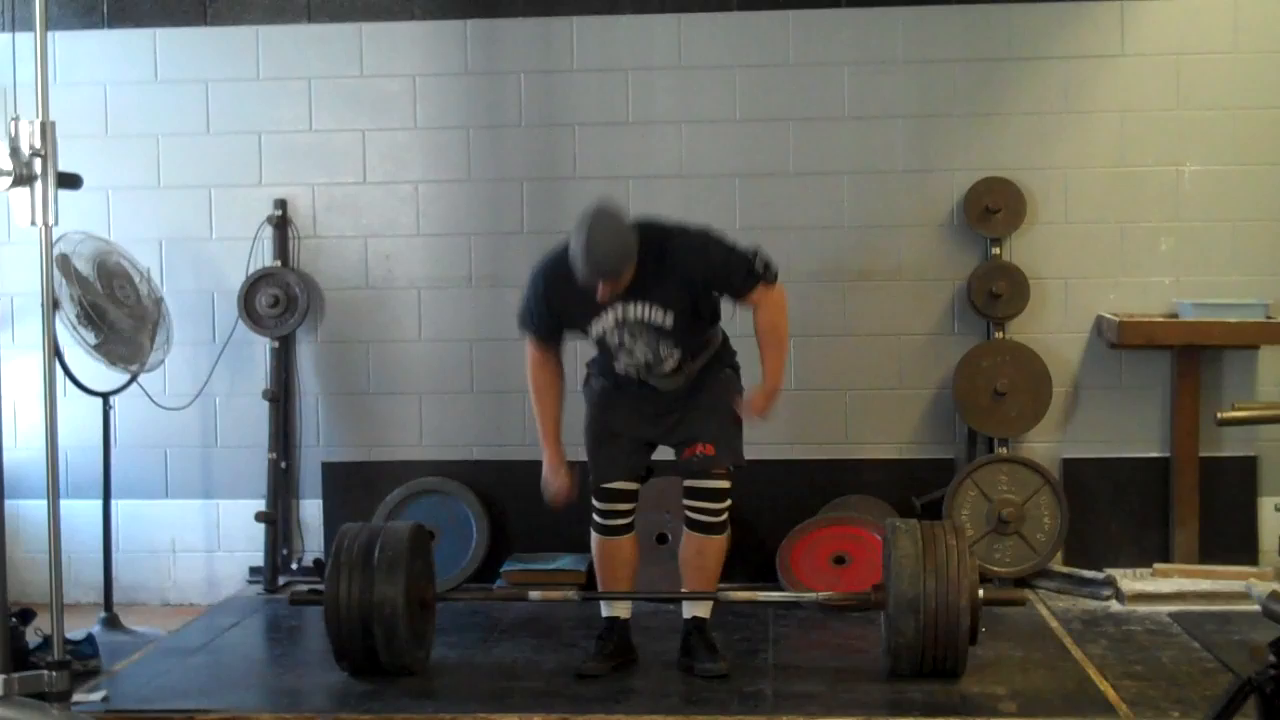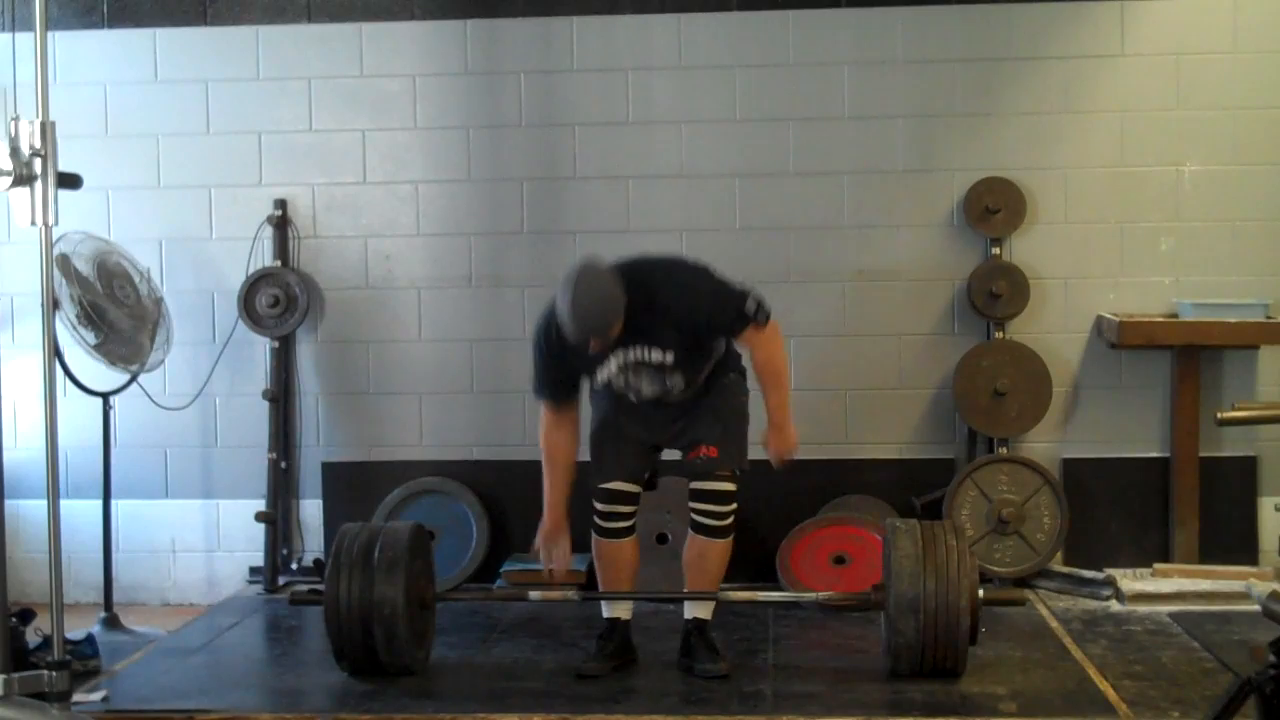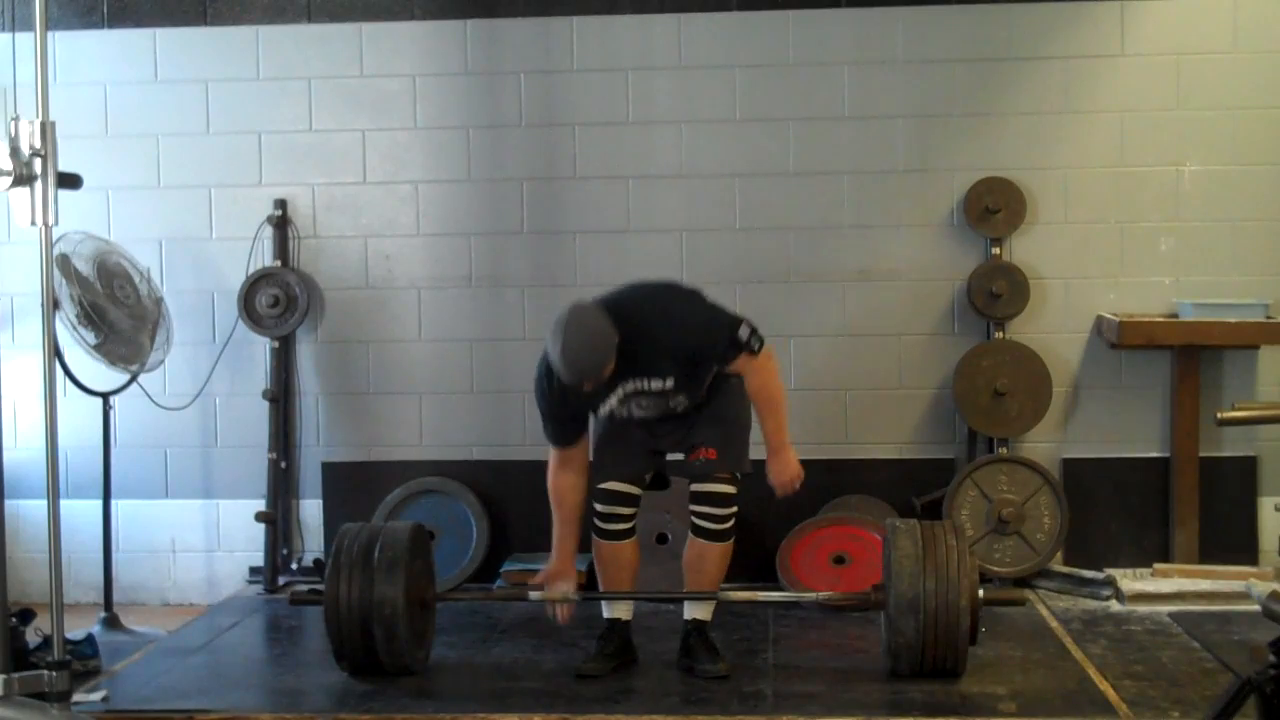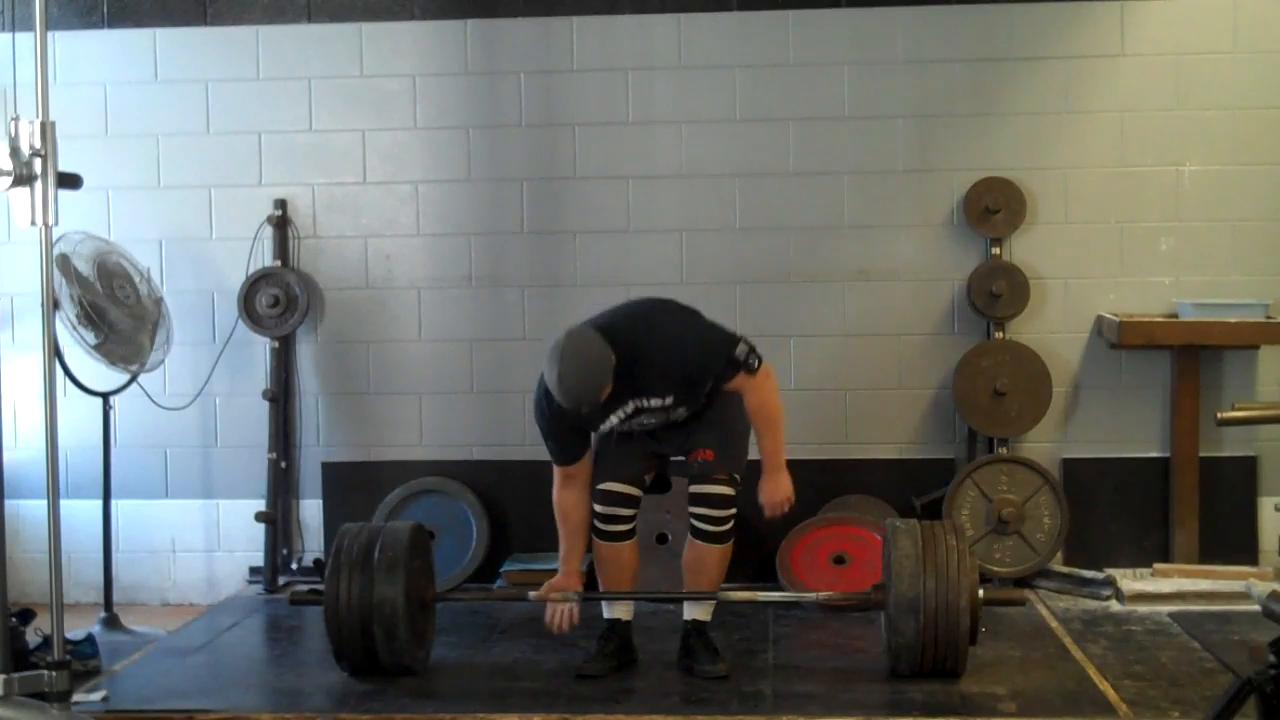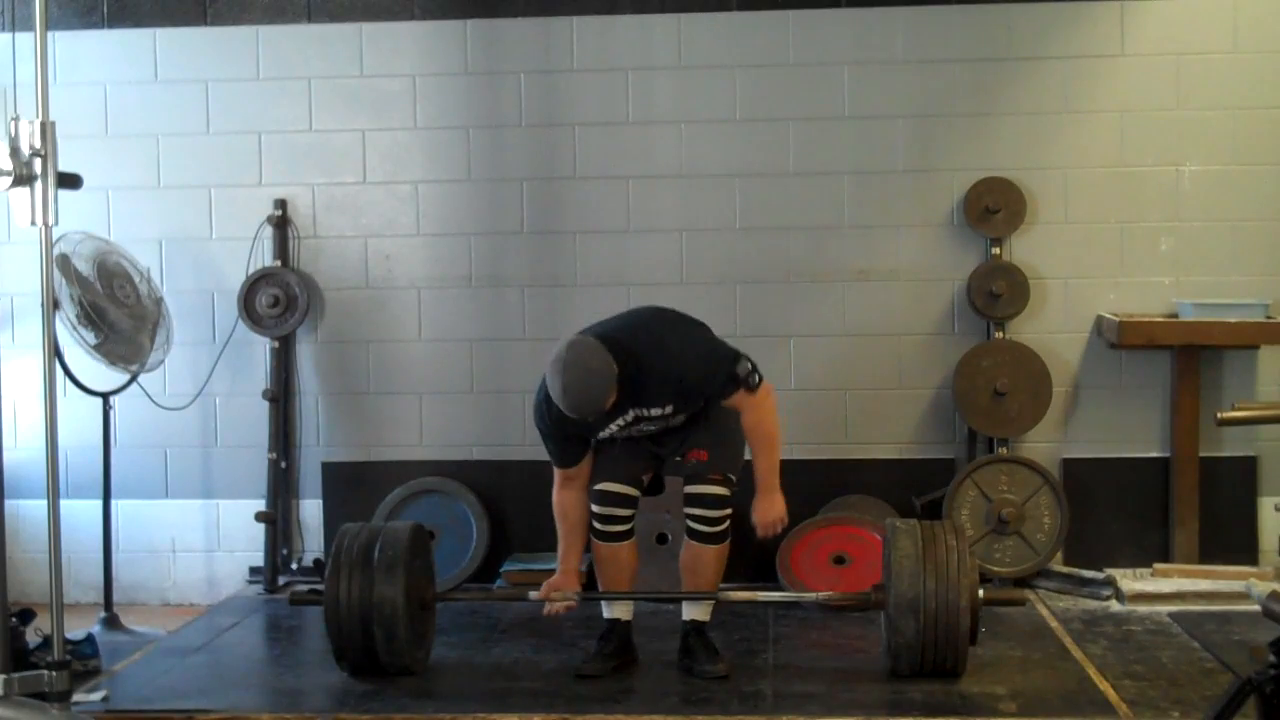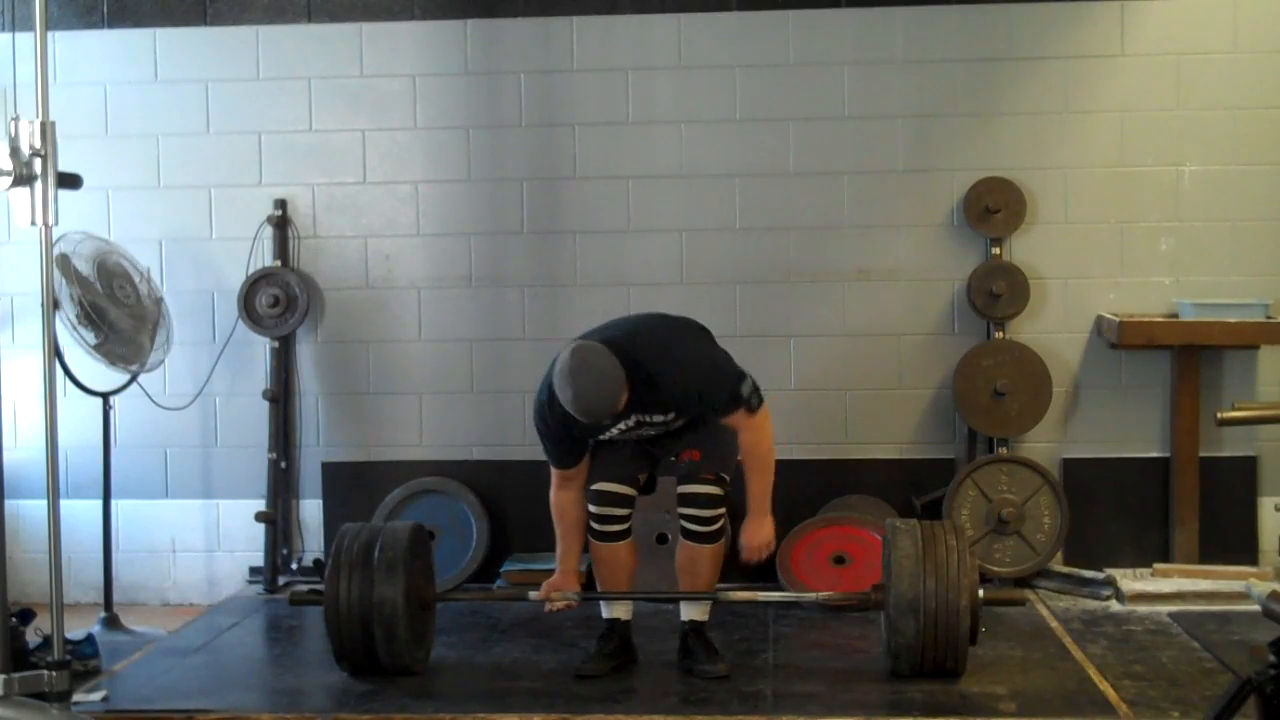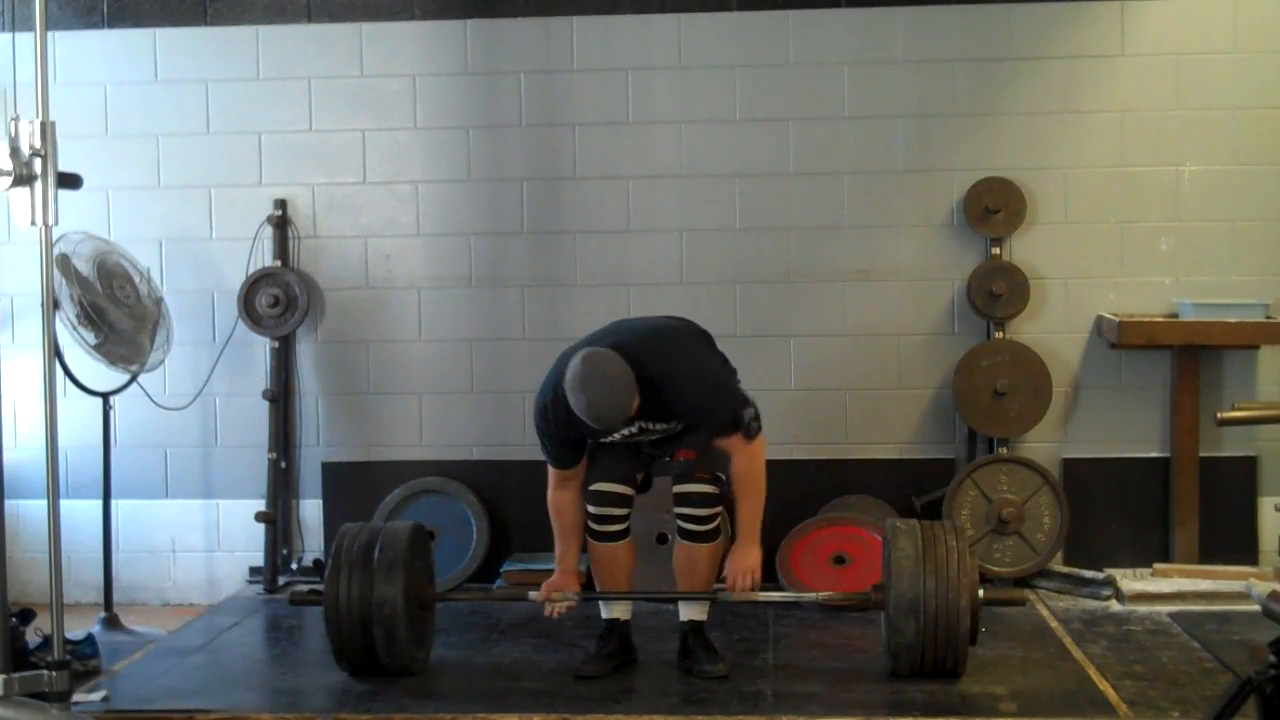
dt=0.1s
person 1, frame 1
left shoulder: (688, 251)
right shoulder: (552, 280)
left elbow: (766, 290)
right elbow: (542, 355)
left wrist: (771, 378)
right wrist: (552, 452)
left hip: (702, 384)
right hip: (620, 389)
left knee: (707, 500)
right knee: (611, 504)
left ankle: (696, 631)
right ankle: (615, 632)
person 1, frame 2
left shoulder: (682, 289)
right shoulder: (555, 335)
left elbow: (761, 331)
right elbow: (558, 422)
left wrist: (780, 423)
right wrist: (555, 516)
left hip: (708, 393)
right hip: (625, 401)
left knee: (713, 501)
right knee: (611, 504)
left ankle: (697, 635)
right ankle: (615, 636)
person 1, frame 3
left shoulder: (671, 317)
right shoulder: (556, 380)
left elbow: (757, 361)
right elbow: (566, 466)
left wrist: (780, 451)
right wrist: (562, 558)
left hip: (709, 397)
left knee: (714, 503)
right knee: (610, 505)
left ankle: (695, 635)
right ankle: (616, 634)
person 1, frame 4
left shoulder: (668, 337)
right shoulder: (556, 397)
left elbow: (755, 378)
right elbow: (571, 483)
left wrist: (775, 471)
right wrist: (569, 571)
left hip: (708, 402)
left knee: (712, 505)
right knee: (610, 505)
left ankle: (695, 634)
right ankle: (616, 634)
person 1, frame 5
left shoulder: (671, 348)
right shoulder: (553, 404)
left elbow: (755, 399)
right elbow: (570, 485)
left wrist: (768, 494)
right wrist: (567, 570)
left hip: (707, 408)
left knee: (708, 503)
right knee: (608, 504)
left ankle: (694, 635)
right ankle: (616, 634)
person 1, frame 6
left shoulder: (677, 358)
right shoulder: (554, 405)
left elbow: (752, 419)
right elbow: (568, 485)
left wrist: (759, 516)
right wrist: (566, 570)
left hip: (703, 409)
left knee: (701, 503)
right knee: (604, 503)
left ankle: (694, 634)
right ankle: (616, 634)
person 1, frame 7
left shoulder: (689, 374)
right shoulder: (554, 404)
left elbow: (747, 447)
right elbow: (565, 485)
left wrist: (748, 543)
right wrist: (566, 570)
left hip: (694, 406)
left knee: (699, 503)
right knee: (602, 503)
left ankle: (692, 634)
right ankle: (616, 634)
